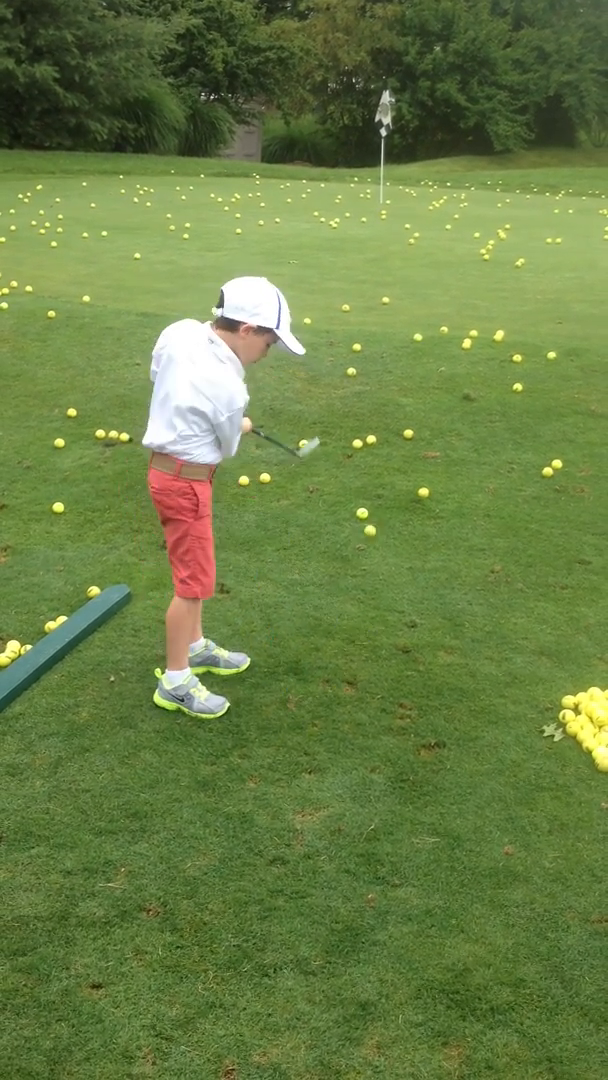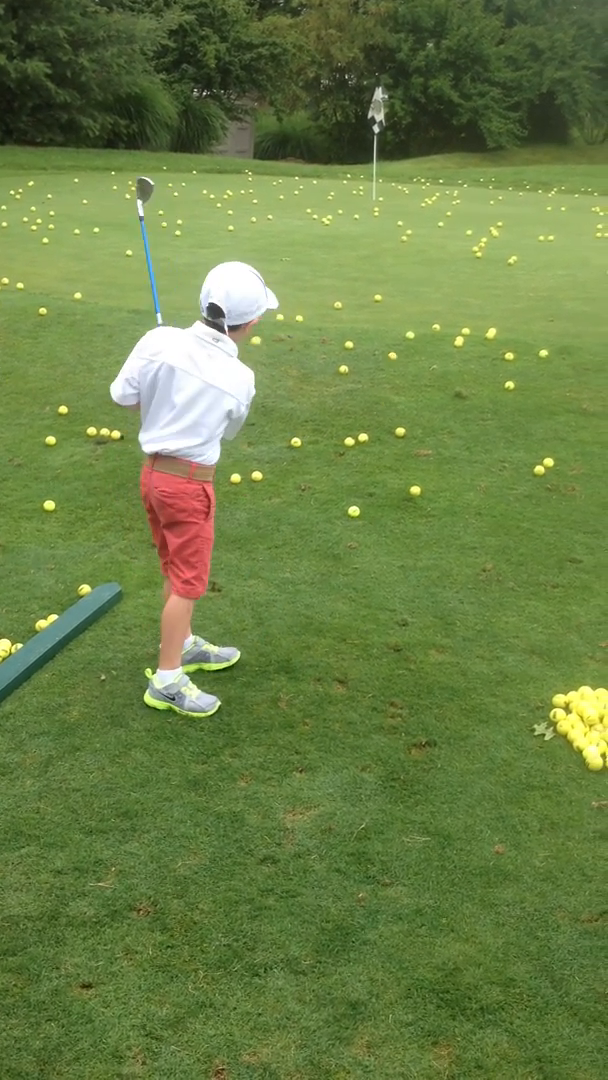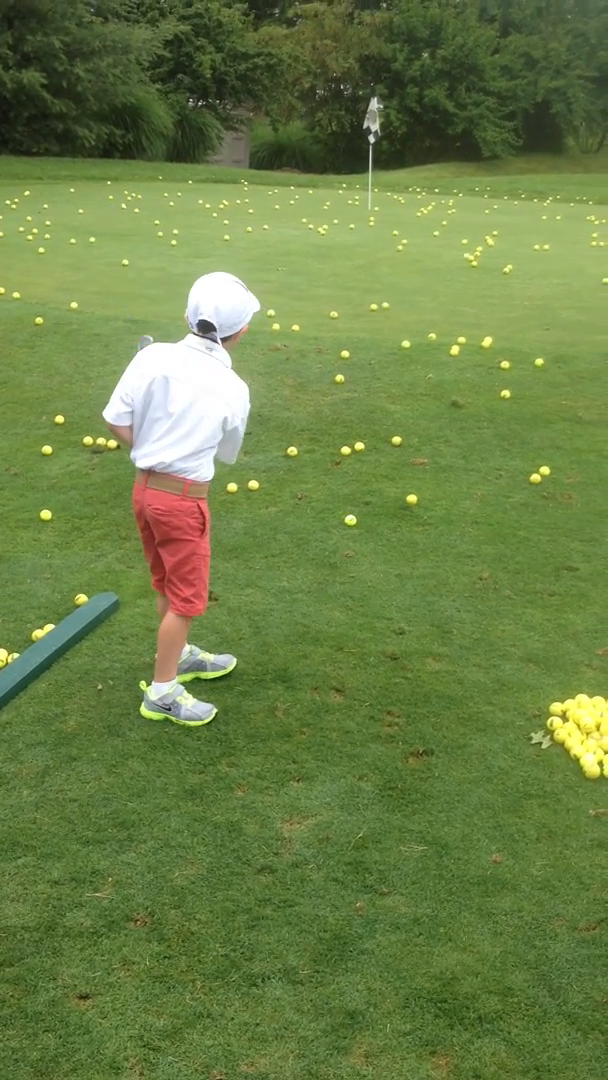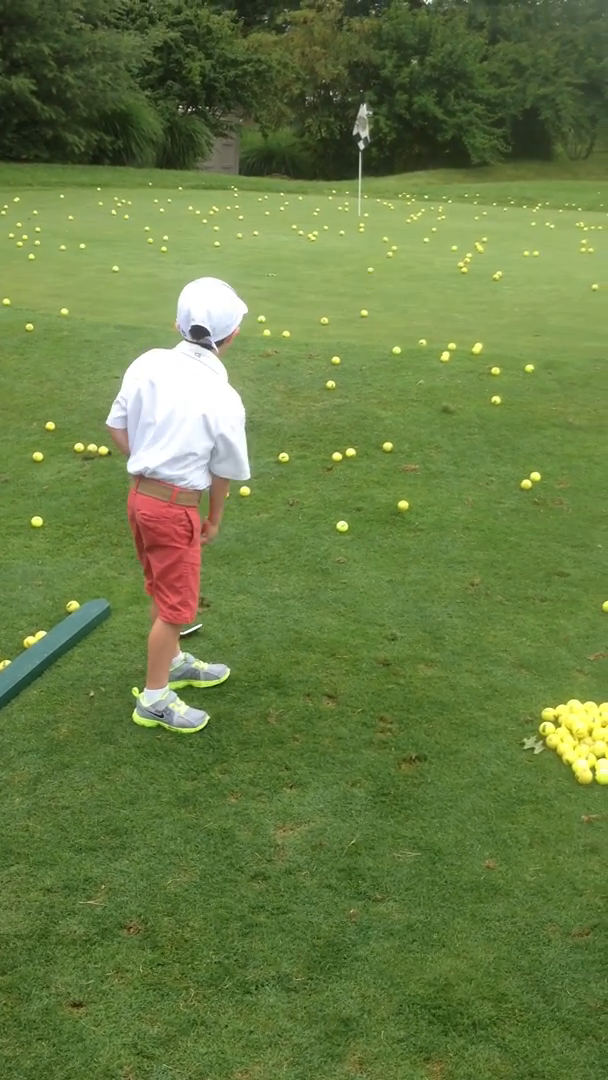
dt=0.3s
person 1, frame 1
left shoulder: (180, 333)
right shoulder: (226, 389)
left elbow: (158, 375)
right elbow: (226, 445)
right wrist: (241, 428)
left hip: (171, 469)
right hip: (185, 481)
left knee: (194, 566)
right knee: (194, 578)
left ankle: (194, 647)
right ankle: (175, 681)
person 1, frame 2
left shoulder: (159, 341)
right shoulder: (239, 380)
left elbow: (123, 395)
left hip: (153, 470)
right hip: (189, 482)
left knee: (176, 569)
right knee: (188, 580)
left ankle: (183, 645)
right ankle: (166, 680)
person 1, frame 3
left shoulder: (153, 358)
right shoulder: (233, 391)
left elbow: (117, 422)
right elbow: (226, 454)
left hip: (145, 488)
right hip: (183, 499)
left knee: (168, 585)
right knee: (186, 597)
left ankle: (180, 655)
right ankle: (162, 691)
person 1, frame 4
left shoulder: (148, 364)
right shoulder: (222, 397)
left elbow: (116, 427)
right elbow: (228, 471)
right wrist: (215, 517)
left hip: (140, 495)
right hip: (175, 507)
left knee: (164, 591)
right knee: (175, 603)
left ankle: (173, 662)
right ankle: (154, 698)
